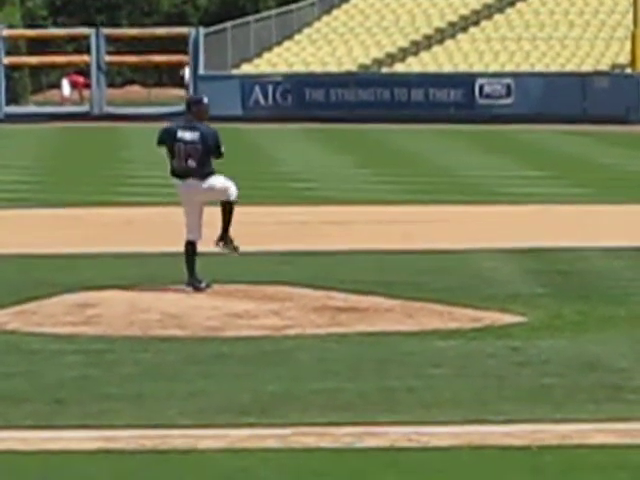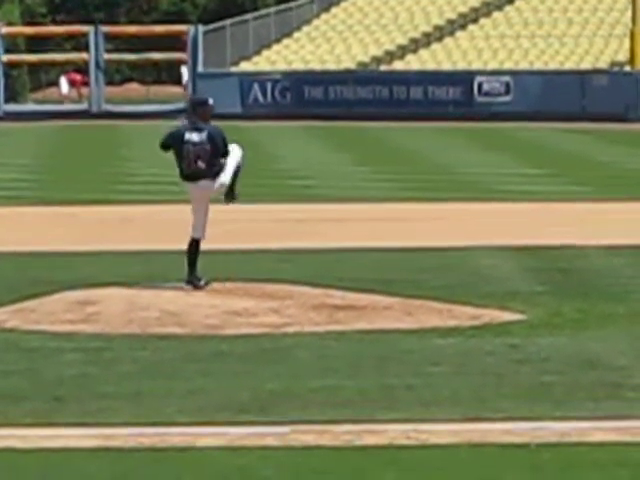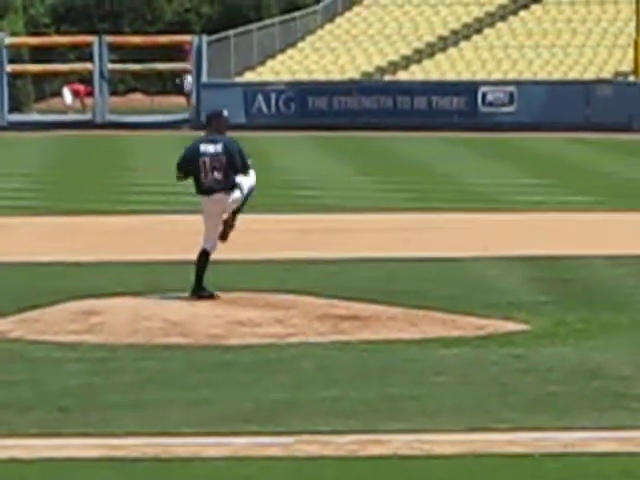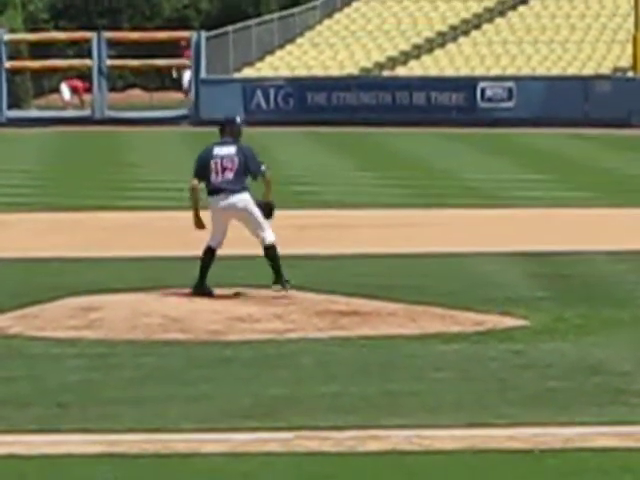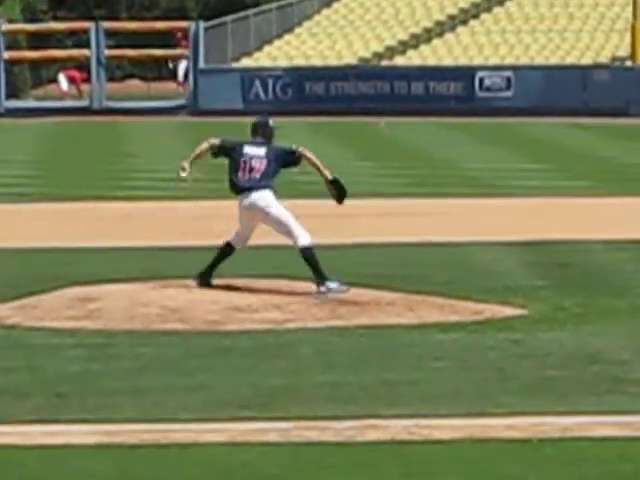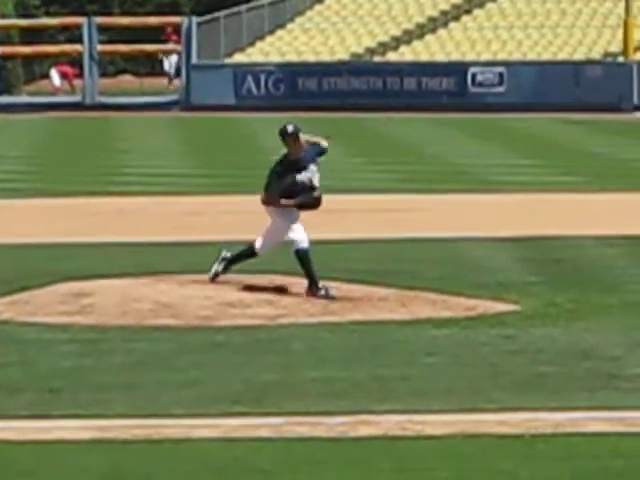
dt=0.2s
person 1, frame 1
left shoulder: (172, 130)
right shoulder: (208, 132)
left elbow: (161, 141)
right elbow: (218, 156)
left hip: (184, 186)
right hip: (205, 184)
left knee: (192, 232)
right knee: (230, 190)
left ankle: (192, 277)
right ankle: (224, 237)
person 1, frame 2
left shoulder: (178, 133)
right shoulder: (215, 131)
left elbow: (163, 147)
right elbow: (225, 156)
left hip: (194, 187)
right hip: (217, 182)
left knee: (197, 231)
right knee: (236, 150)
left ankle: (192, 275)
right ankle: (230, 193)
person 1, frame 3
left shoulder: (193, 148)
right shoulder: (230, 143)
left elbow: (179, 176)
right elbow: (245, 170)
left hip: (208, 200)
right hip: (230, 195)
left knee: (208, 243)
right knee: (250, 177)
left ankle: (198, 287)
right ankle: (230, 221)
person 1, frame 4
left shoulder: (207, 152)
right shoulder: (243, 150)
left elbow: (194, 185)
right elbow: (264, 176)
left wrist: (196, 215)
right wrist: (267, 198)
left hip: (216, 202)
right hip: (240, 199)
left knee: (215, 242)
right knee: (266, 235)
left ankle: (200, 284)
right ankle: (279, 278)
person 1, frame 5
left shoulder: (237, 147)
right shoulder: (275, 149)
left elbow: (211, 144)
right elbow: (303, 153)
left wrist: (188, 162)
right wrist: (325, 173)
left hip: (244, 203)
right hip: (263, 199)
left knee: (240, 239)
right knee: (300, 235)
left ankle: (206, 274)
right ankle: (323, 282)
person 1, frame 6
left shoulder: (311, 150)
right shoulder: (280, 170)
left elbow: (323, 143)
right elbow: (266, 201)
right wrist: (293, 202)
left hip: (294, 207)
right hip: (283, 209)
left knee: (265, 245)
right knee: (300, 240)
left ankle: (227, 261)
right ankle: (314, 285)
